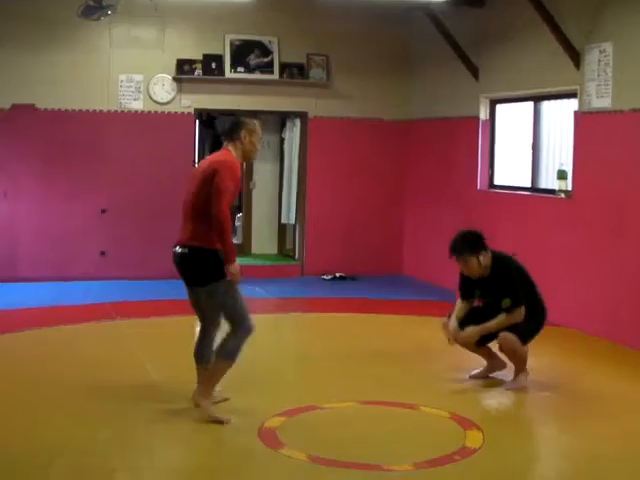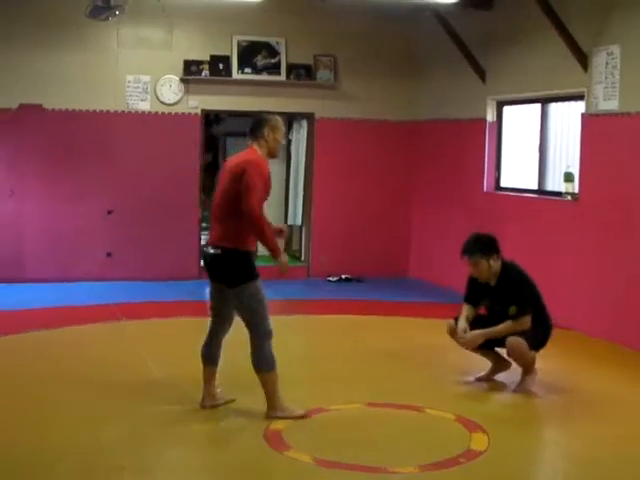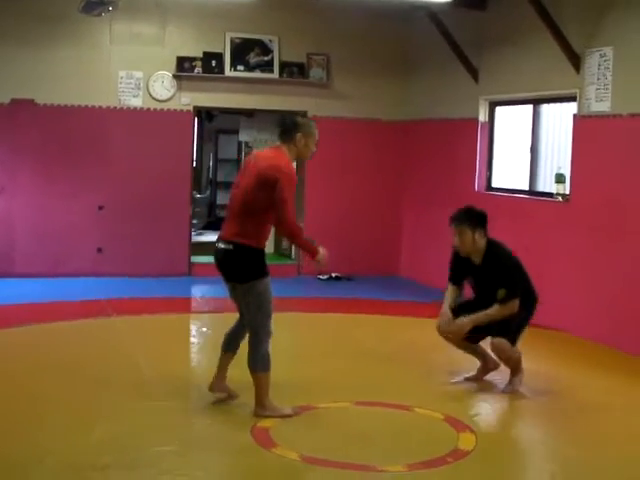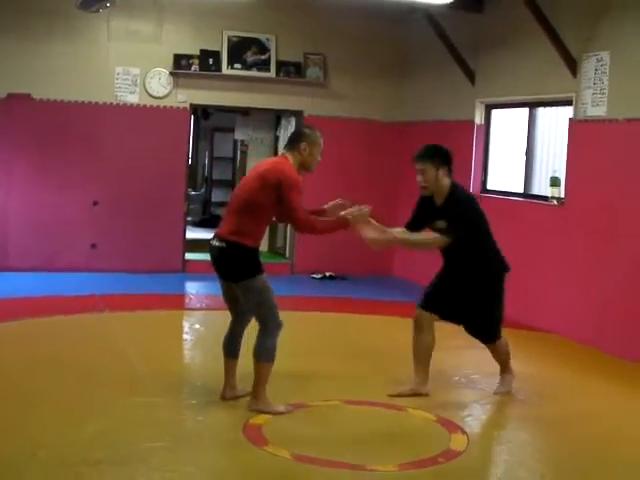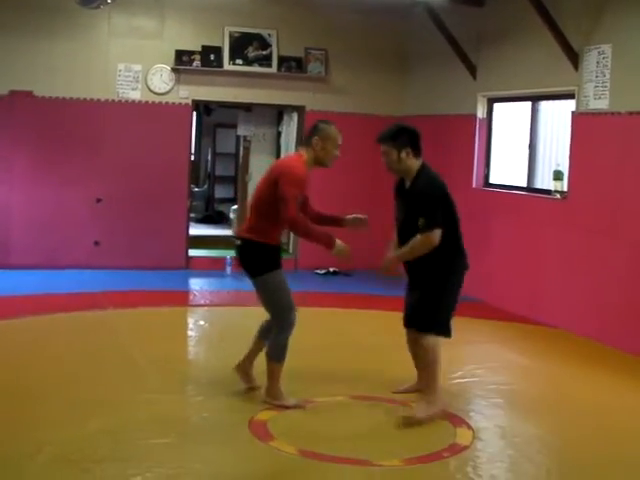
dt=0.4s
person 1, frame 1
left shoulder: (210, 162)
right shoulder: (228, 165)
right elbow: (219, 214)
left wrist: (223, 255)
right wrist: (231, 259)
left hip: (187, 252)
right hip: (202, 256)
left knee: (210, 325)
right knee: (242, 326)
left ankle: (204, 391)
right ankle: (204, 395)
person 1, frame 2
left shoulder: (236, 161)
right shoulder: (255, 164)
right elbow: (251, 212)
left wrist: (269, 229)
right wrist: (276, 251)
left hip: (216, 253)
right hip: (235, 257)
left knee: (219, 325)
right knee: (261, 333)
left ankle: (209, 394)
right ankle: (275, 406)
person 1, frame 3
left shoulder: (256, 158)
right shoulder: (283, 170)
right elbow: (286, 222)
left wrist: (292, 226)
right wrist: (314, 251)
left hip: (227, 248)
right hip: (246, 254)
left knee: (247, 319)
right knee: (261, 332)
left ankle: (219, 380)
right ankle: (263, 404)
person 1, frame 4
left shoulder: (269, 167)
right shoulder: (287, 174)
left elbow: (283, 214)
right elbow: (301, 223)
left wrist: (324, 211)
right wrist: (344, 220)
left hip: (223, 247)
right hip: (239, 252)
left knee: (240, 319)
right knee: (271, 324)
left ankle: (230, 386)
right ankle: (259, 398)
person 1, frame 5
left shoulder: (293, 168)
right shoulder: (293, 170)
left elbow: (306, 213)
right elbow: (293, 220)
left wrist: (344, 221)
right wrist: (330, 242)
left hip: (258, 246)
right hip: (258, 248)
left knee: (280, 314)
right knee: (286, 320)
left ankle: (246, 365)
right ankle: (273, 392)
person 2, frame 1
left shoulder: (508, 270)
right shoulder: (469, 270)
left elbow: (516, 315)
right elbow: (464, 300)
left wrist: (479, 331)
right wrist: (453, 320)
left hip: (527, 313)
left knee: (506, 339)
right knee: (457, 329)
left ankle: (521, 371)
right ankle: (494, 361)
person 2, frame 2
left shoulder: (515, 279)
right shoulder: (477, 277)
left elbow: (522, 323)
right elbow: (471, 305)
left wrist: (483, 335)
right wrist: (463, 322)
left hip: (533, 327)
left knee: (514, 343)
right knee: (453, 328)
left ankle: (529, 371)
right ankle: (498, 362)
person 2, frame 3
left shoulder: (503, 260)
right shoulder: (460, 254)
left elbow: (510, 306)
right elbow: (454, 285)
left wrist: (471, 321)
right wrist: (446, 309)
left hip: (518, 305)
right hip: (485, 301)
left knee: (499, 343)
right knee: (445, 326)
left ankle: (517, 372)
right ankle: (487, 361)
person 2, frame 4
left shoulder: (462, 203)
right shoulder: (427, 201)
left elbow: (439, 240)
right elbow: (410, 230)
left wrist: (391, 238)
right wrist: (380, 233)
left hip: (485, 274)
right hip: (455, 271)
left knee: (489, 335)
right knee: (423, 317)
left ankle: (506, 371)
right ankle: (420, 382)
person 2, frame 5
left shoulder: (428, 188)
right shoulder: (403, 184)
left elbow: (430, 238)
left wrist: (396, 256)
right wrist: (397, 254)
left hip: (444, 268)
right hip: (421, 268)
left knee: (425, 329)
right knee: (413, 326)
left ankle: (429, 399)
right ankle: (424, 382)
